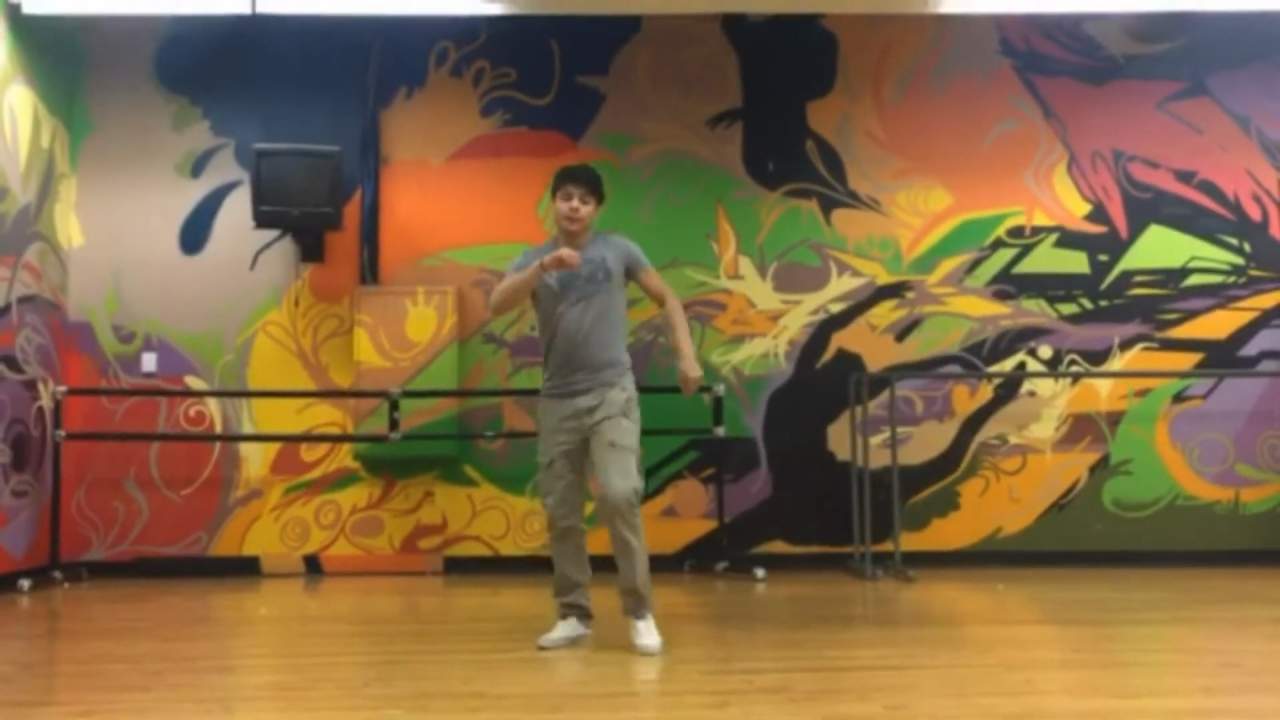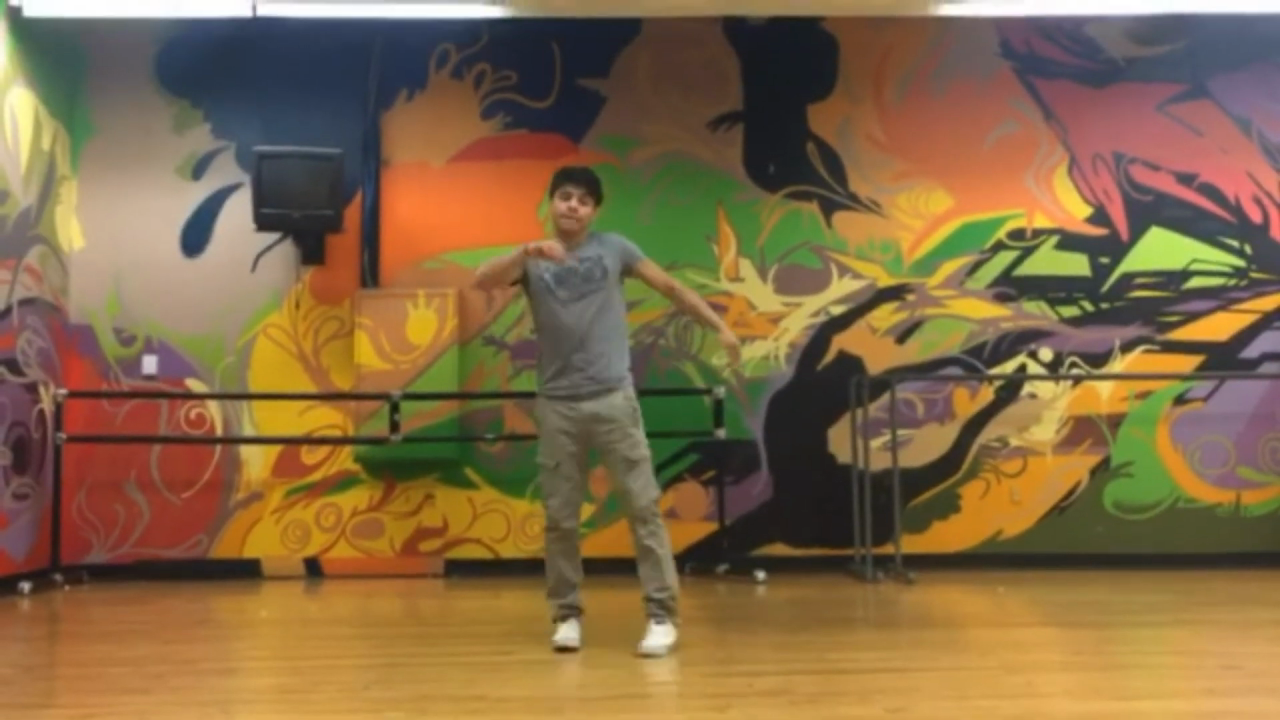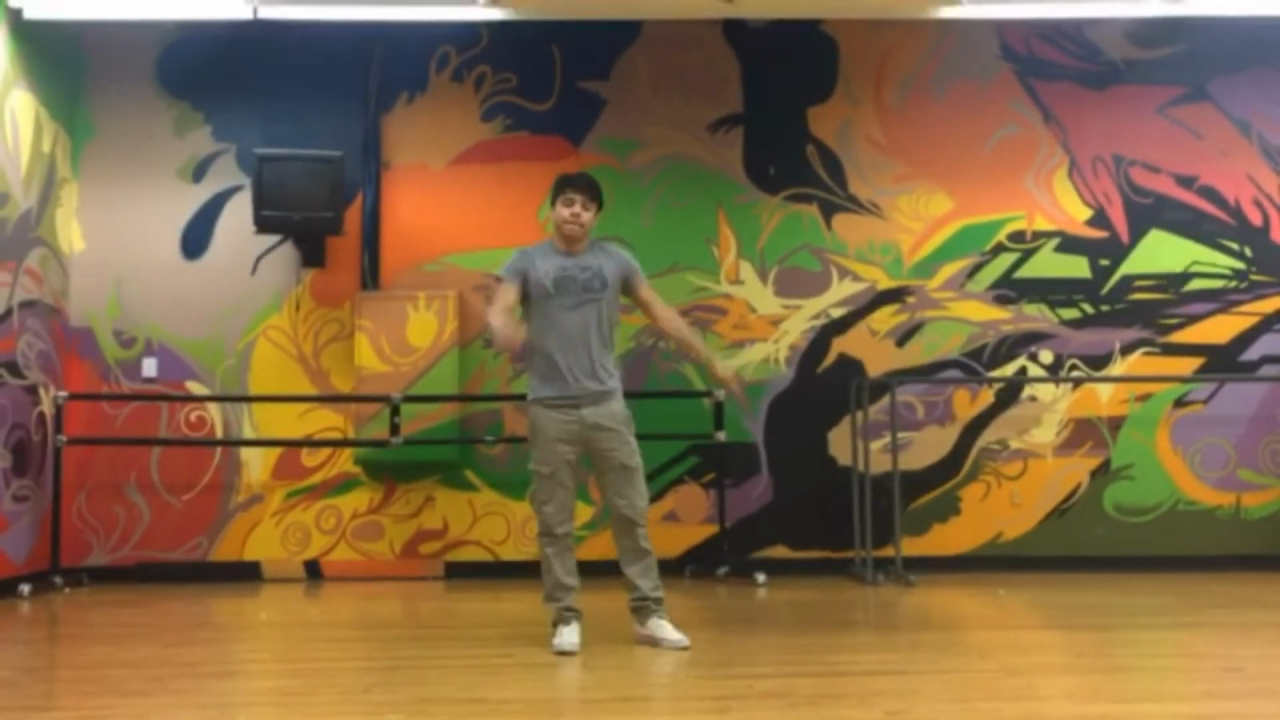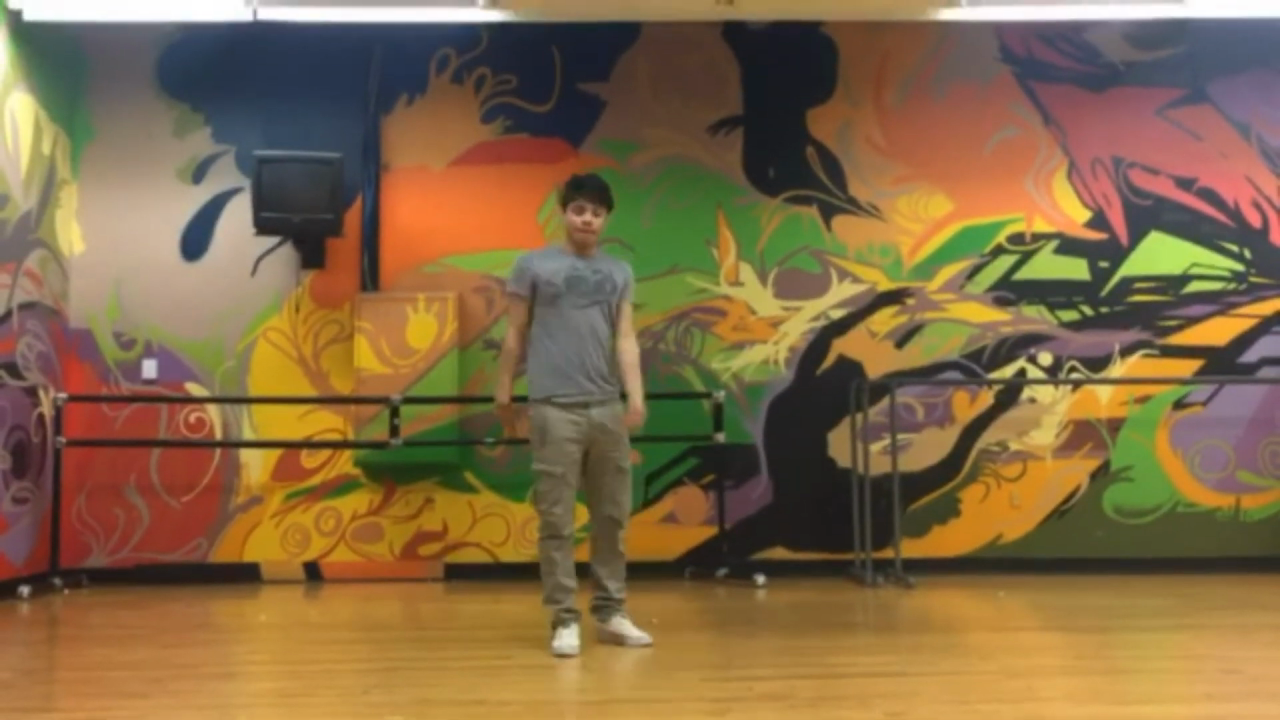
dt=0.2s
person 1, frame 1
left shoulder: (619, 249)
right shoulder: (534, 260)
left elbow: (667, 299)
right elbow: (497, 305)
left wrist: (688, 355)
right wrist: (544, 264)
left hip: (614, 394)
right hip: (558, 403)
left knee: (618, 495)
right knee: (561, 514)
left ankle: (640, 610)
right ankle: (574, 614)
person 1, frame 2
left shoulder: (614, 248)
right shoulder: (531, 258)
left elbow: (671, 287)
right elbow: (482, 281)
left wrist: (720, 327)
right wrist: (527, 252)
left hip: (614, 398)
right hip: (556, 404)
left knee: (642, 503)
right knee: (560, 517)
left ankle: (661, 614)
right ankle: (568, 615)
person 1, frame 3
left shoulder: (615, 259)
right shoulder: (527, 261)
left elbow: (660, 315)
right elbow: (497, 311)
left wrist: (710, 359)
right wrist: (502, 331)
left hip: (607, 406)
right hip: (550, 410)
left knee: (631, 512)
right knee: (555, 521)
left ankle: (648, 614)
right ankle: (566, 619)
person 1, frame 4
left shoulder: (618, 270)
right shoulder: (533, 264)
left elbow: (625, 338)
right elbow: (515, 333)
left wrist: (636, 396)
right wrist: (504, 392)
left hip: (607, 408)
right hip: (554, 409)
left knee: (612, 516)
right knee: (557, 521)
left ankle: (610, 613)
right ankle: (564, 620)
